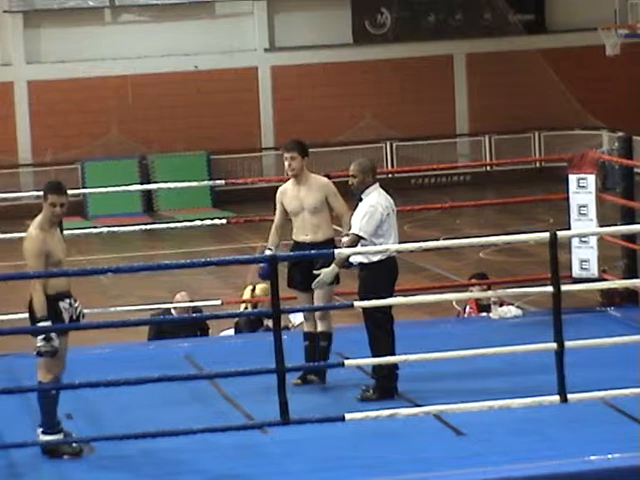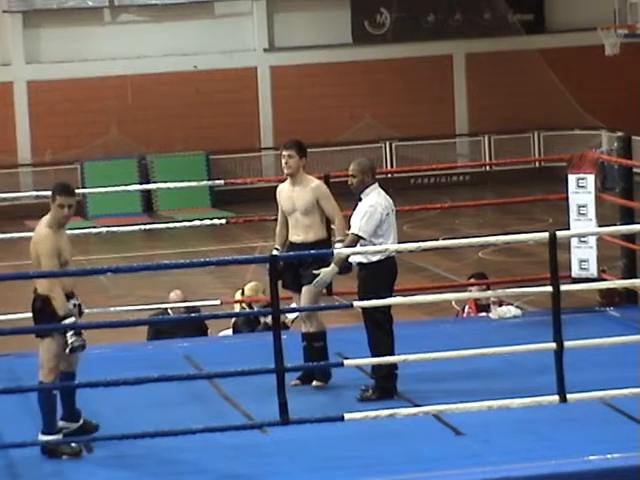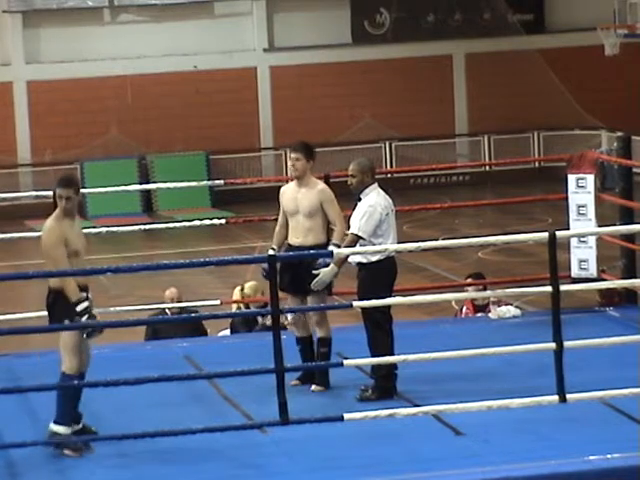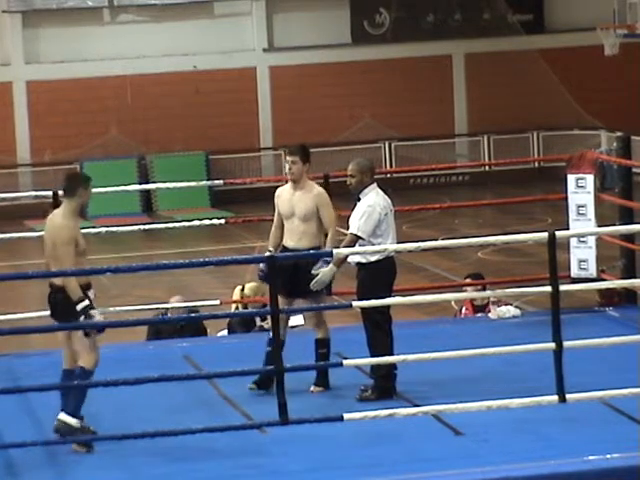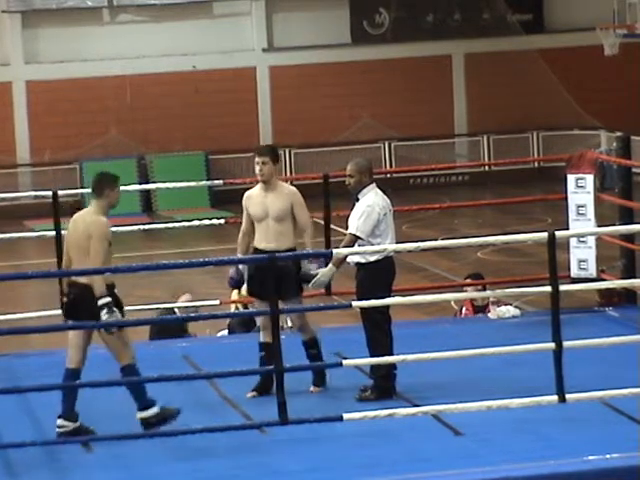
dt=0.5s
person 1, frame 1
left shoulder: (56, 226)
right shoulder: (36, 237)
right elbow: (37, 286)
left wrist: (72, 302)
right wrist: (43, 328)
left hip: (61, 302)
right hip: (46, 306)
left knee: (57, 369)
right knee: (48, 373)
left ankle: (50, 425)
right ankle: (49, 438)
person 1, frame 2
left shoulder: (57, 227)
right shoulder: (46, 236)
right elbow: (53, 286)
left wrist: (74, 301)
right wrist: (69, 324)
left hip: (63, 301)
right hip: (49, 306)
left knee: (70, 362)
right knee: (50, 371)
left ankle: (71, 421)
right ankle: (49, 437)
person 1, frame 3
left shoulder: (75, 221)
right shoulder: (53, 228)
right elbow: (64, 275)
right wrist: (84, 307)
left hip: (77, 296)
right hip: (64, 299)
left knee: (81, 363)
right knee: (71, 365)
left ankle: (72, 422)
right ankle: (60, 428)
person 1, frame 4
left shoulder: (57, 217)
right shoulder: (65, 225)
right elbow: (68, 274)
right wrist: (85, 308)
left hip: (63, 294)
right hip: (71, 297)
left knee: (70, 361)
right knee: (89, 359)
left ankle: (70, 418)
right ankle: (68, 419)
person 1, frame 5
left shoulder: (75, 219)
right shoulder: (100, 224)
left elbow: (66, 264)
right elbow: (98, 271)
left wrist: (68, 294)
right wrist: (106, 306)
left hip: (76, 293)
right hip: (97, 295)
left knee: (75, 361)
right knee: (126, 358)
left ankle: (67, 421)
right ankle: (148, 412)
person 2, frame 1
left shoulder: (323, 185)
right shoulder: (283, 192)
left elbow: (345, 214)
right elbow: (278, 226)
right wrist: (269, 253)
left hip: (324, 249)
right hip: (299, 251)
left knee: (321, 313)
right knee: (307, 314)
left ankle: (320, 368)
right ankle: (309, 368)
person 2, frame 2
left shoulder: (316, 187)
right shoulder: (281, 190)
left elbow: (337, 219)
left wrist: (339, 248)
right wrist: (276, 253)
left hip: (316, 250)
right hip: (293, 251)
left knee: (308, 311)
right knee: (303, 314)
left ankle: (323, 370)
right ankle: (309, 370)
person 2, frame 3
left shoulder: (322, 191)
right shoulder: (285, 191)
left elbow: (339, 225)
left wrist: (332, 252)
right wrist: (272, 253)
left hip: (315, 255)
right hip: (292, 255)
left knee: (318, 318)
right knee: (296, 318)
left ankle: (322, 376)
right ankle: (309, 369)
person 2, frame 4
left shoulder: (318, 194)
right shoulder: (280, 193)
left elbow: (332, 230)
right wrist: (269, 254)
left hip: (310, 258)
right hip: (287, 257)
left knee: (317, 320)
right knee: (277, 318)
left ankle: (322, 377)
right ankle: (268, 375)
person 2, frame 5
left shoulder: (290, 193)
right shoulder: (248, 197)
left elbow: (307, 228)
right elbow: (245, 232)
left hip: (286, 259)
right hip: (259, 260)
left knee: (298, 321)
right knee: (263, 324)
left ankle: (318, 374)
right ankle: (266, 380)
person 3, frame 1
left shoulder: (372, 204)
right shoulder: (379, 199)
left elbow: (354, 240)
left wrist: (333, 268)
left hip: (375, 269)
right hip: (379, 266)
left knee: (378, 327)
right knee: (381, 325)
left ankle: (384, 385)
right ankle: (385, 379)
person 3, frame 2
left shoulder: (372, 204)
right shoulder: (378, 198)
left elbow: (353, 240)
left wrist: (333, 268)
left hip: (375, 268)
right hip: (379, 266)
left knee: (377, 327)
right knee: (380, 325)
left ankle: (384, 385)
right ankle: (384, 379)
person 3, frame 3
left shoulder: (372, 204)
right shoulder: (378, 198)
left elbow: (352, 240)
left wrist: (333, 268)
left hip: (374, 269)
right hip: (378, 266)
left knee: (377, 326)
right knee: (380, 325)
left ankle: (384, 385)
right ankle: (384, 379)
person 3, frame 4
left shoulder: (371, 204)
right shoulder: (377, 198)
left elbow: (351, 240)
left wrist: (331, 269)
left hip: (374, 268)
right hip: (378, 266)
left knee: (376, 327)
right knee: (379, 325)
left ankle: (383, 385)
right ankle: (383, 379)
person 3, frame 5
left shoulder: (369, 204)
right shoulder: (376, 198)
left elbow: (351, 240)
left wrist: (331, 269)
left hip: (373, 268)
right hip: (377, 266)
left knee: (376, 327)
right knee: (378, 326)
left ankle: (383, 385)
right ankle: (383, 379)
